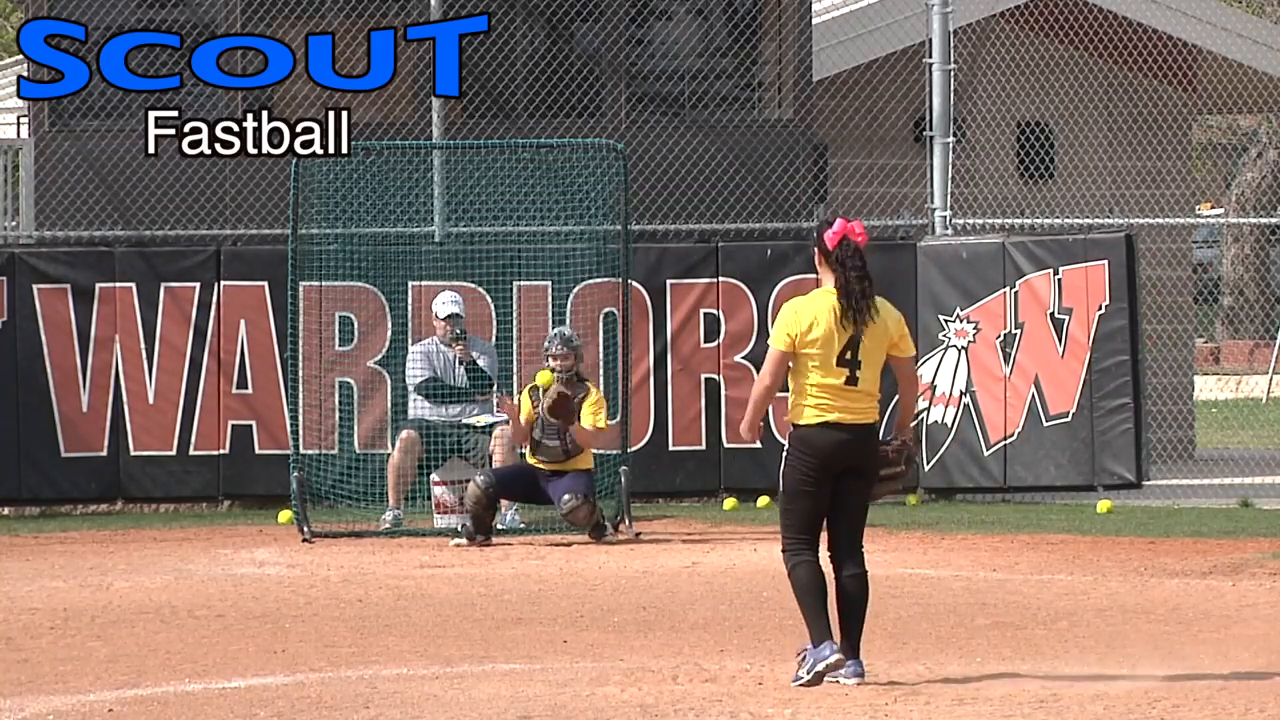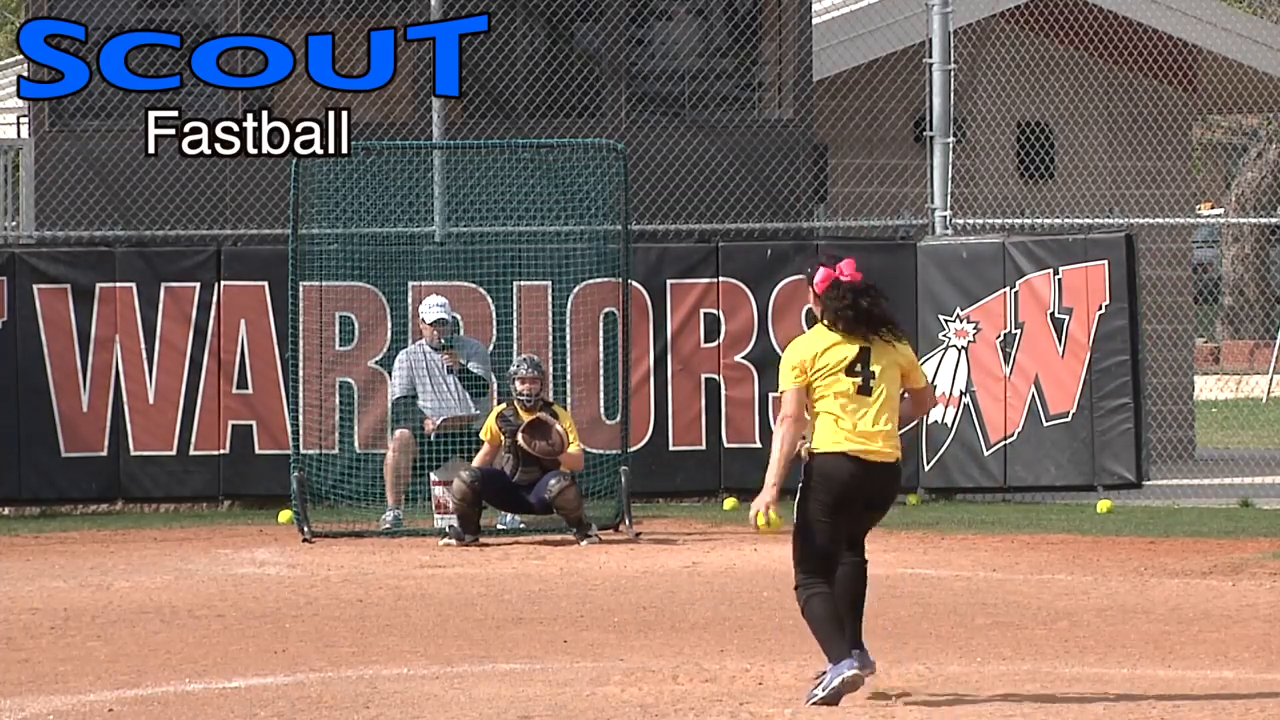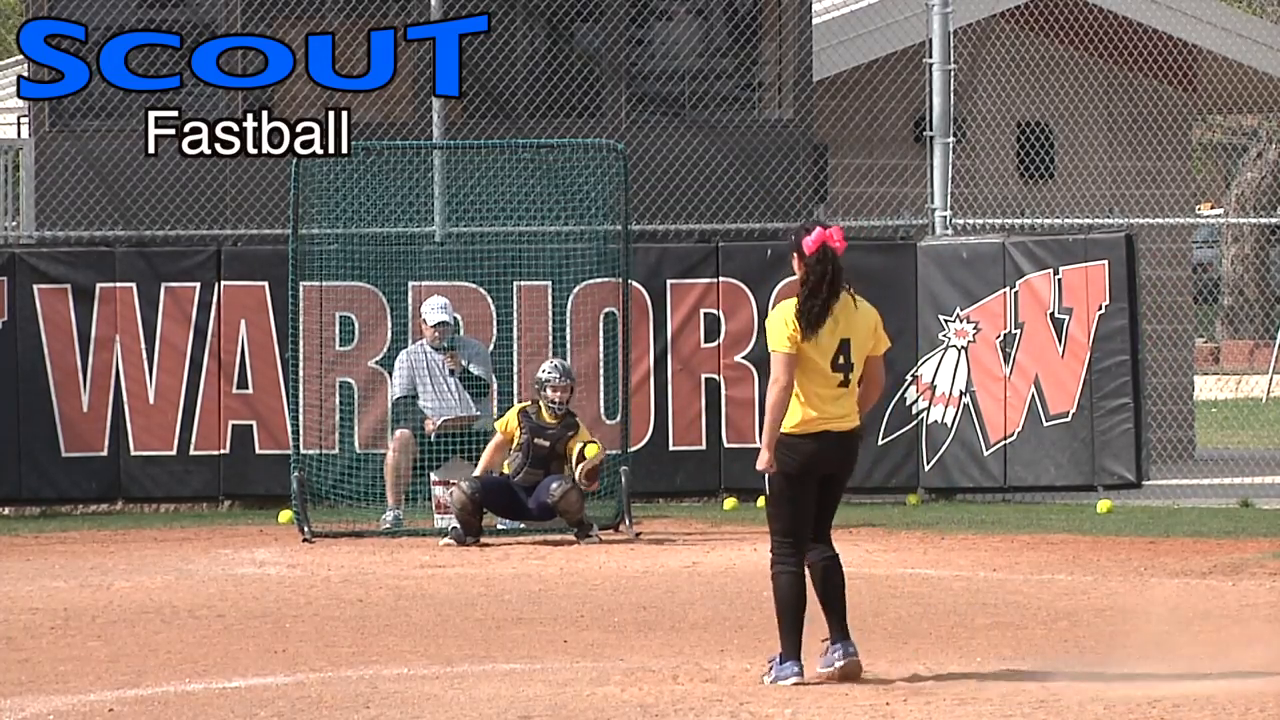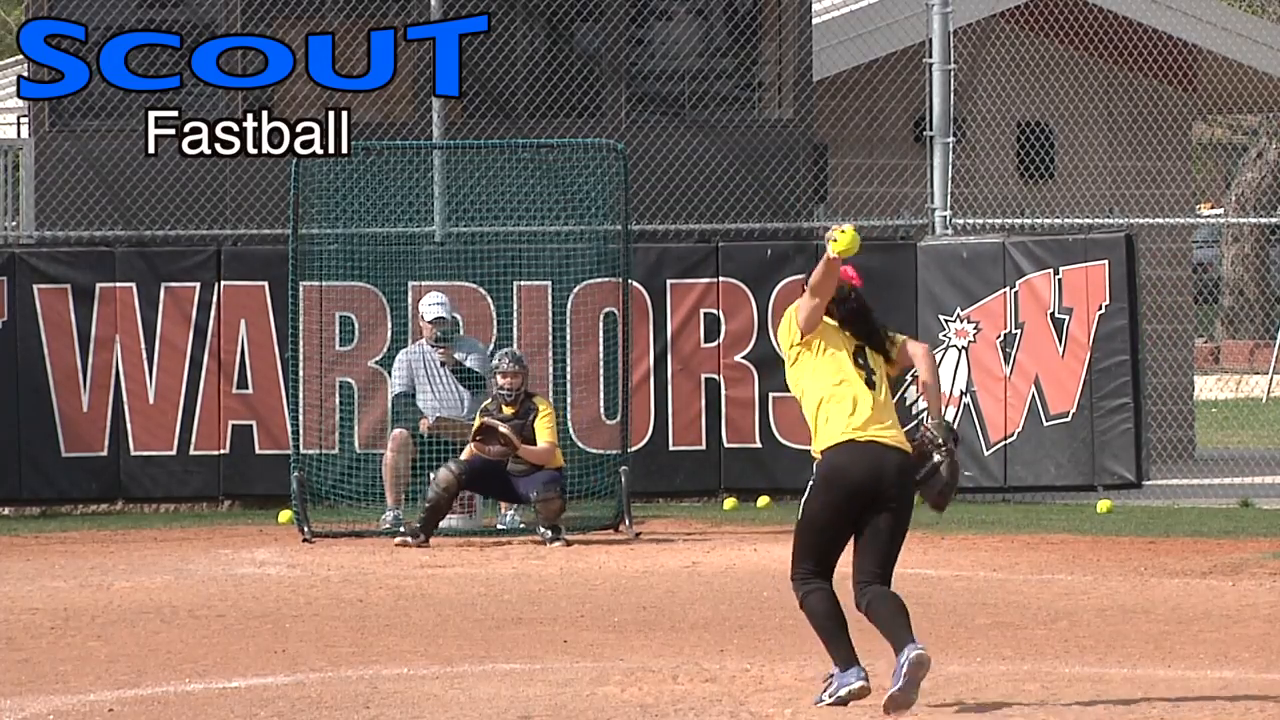
dt=1s
person 1, frame 1
left shoulder: (798, 311)
right shoulder: (886, 315)
left elbow: (768, 381)
right elbow: (908, 383)
left wrist: (750, 420)
right wrist: (904, 434)
left hip: (812, 439)
right hip: (863, 440)
left knee: (799, 546)
right knee: (848, 550)
left ankle: (822, 646)
right ankle: (850, 659)
person 1, frame 2
left shoulder: (803, 348)
right shoulder: (891, 340)
left elbow: (789, 421)
right elbow: (923, 397)
left wrist: (770, 488)
left hip: (832, 468)
right hip: (884, 470)
left knee: (813, 579)
right knee: (848, 547)
left ankle: (841, 661)
right ankle: (852, 652)
person 1, frame 3
left shoulder: (788, 314)
right shoulder: (864, 314)
left elbow: (780, 384)
right elbow: (875, 383)
left wrist: (766, 446)
left hip: (798, 442)
right hip: (845, 441)
left knee: (787, 552)
right knee: (818, 543)
left ankle: (789, 661)
right ankle: (841, 645)
person 1, frame 4
left shoulder: (803, 334)
right shoulder: (876, 339)
left elbow: (816, 291)
right elbow: (919, 351)
right wrist: (936, 418)
left hip: (844, 461)
right hip: (896, 465)
left knee: (809, 576)
right knee: (873, 586)
left ankle: (848, 671)
right ankle: (908, 650)
person 2, frame 1
left shoulder: (483, 349)
right shoulder: (419, 351)
left elbow: (484, 390)
right elbow: (429, 389)
left wrist: (469, 361)
right wrist: (471, 395)
left hip: (474, 427)
right hip: (430, 425)
left knee: (504, 436)
right knee: (406, 438)
left ankle: (509, 511)
right ankle: (394, 511)
person 2, frame 2
left shoulder: (472, 349)
right shoulder: (405, 357)
left elbow: (481, 389)
right elbow: (397, 405)
left wrist: (458, 368)
right wrist: (420, 419)
left hip: (466, 429)
right hip: (420, 431)
right knee: (399, 437)
right ankle: (393, 512)
person 2, frame 3
left shoulder: (474, 350)
right shoulder: (408, 357)
left elbow: (482, 392)
right elbow: (401, 403)
left wrist: (460, 370)
right wrist: (422, 421)
left hip: (473, 429)
right hip: (429, 431)
right knee: (401, 438)
right ankle: (393, 511)
person 2, frame 4
left shoulder: (472, 348)
right shoulder: (407, 356)
left elbow: (478, 385)
right elbow: (400, 400)
left wrist: (453, 363)
right wrist: (418, 419)
right hip: (427, 430)
right knee: (399, 437)
right ankle: (393, 511)
person 3, frame 1
left shoulder: (589, 394)
right shoulder: (533, 391)
left elbow: (593, 441)
right elbow: (521, 440)
left wrist: (570, 423)
right wrist: (513, 417)
left hip: (571, 473)
right hip: (535, 471)
left knee: (574, 507)
right knee: (481, 484)
left ankle: (596, 524)
right ankle: (478, 532)
person 3, frame 2
left shoulder: (557, 416)
right shoulder: (500, 414)
left elbow: (578, 463)
right elbow: (487, 453)
right wrist: (462, 485)
left hip: (544, 487)
right hip: (510, 485)
left knee: (562, 485)
right knee: (466, 479)
left ankle: (583, 529)
right ankle: (466, 532)
person 3, frame 3
left shoulder: (574, 429)
right shoulder: (521, 413)
left elbow: (587, 481)
right elbow: (497, 445)
left wrist: (588, 479)
right wrist: (475, 479)
left hip: (544, 497)
right hip: (511, 489)
left knee: (562, 487)
right knee: (464, 492)
left ankle: (584, 530)
right ankle: (469, 532)
person 3, frame 4
left shoulder: (540, 409)
right shoulder: (487, 409)
left elbow: (547, 455)
right elbow: (473, 448)
left wrist: (517, 447)
right wrist: (451, 479)
left hip: (539, 474)
right hip: (504, 475)
left knee: (548, 494)
right knee: (451, 470)
left ankle: (549, 529)
right ankle: (422, 531)
